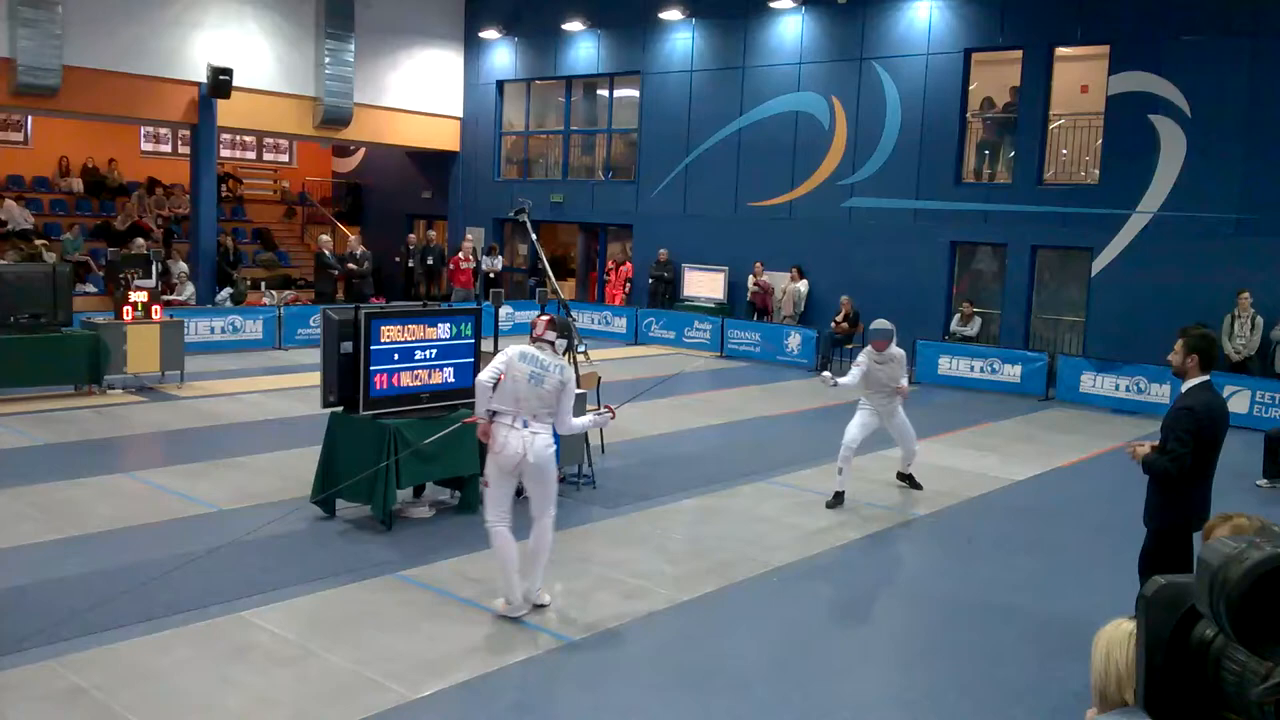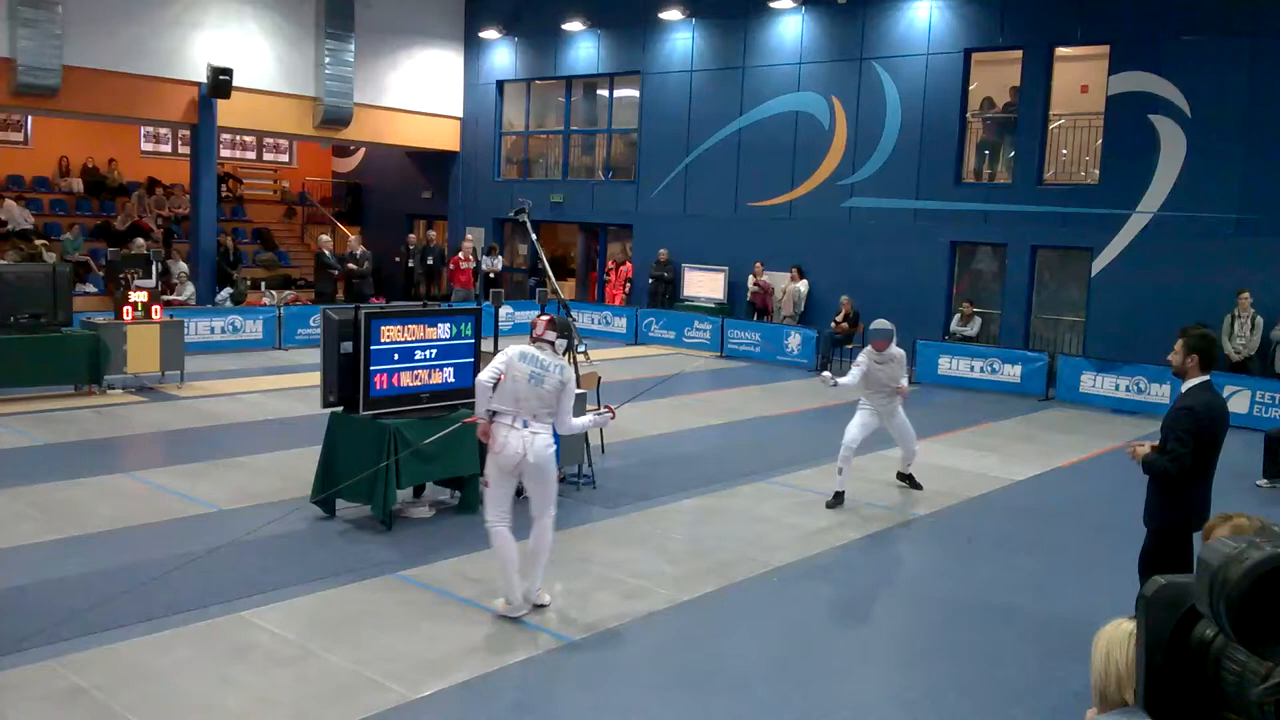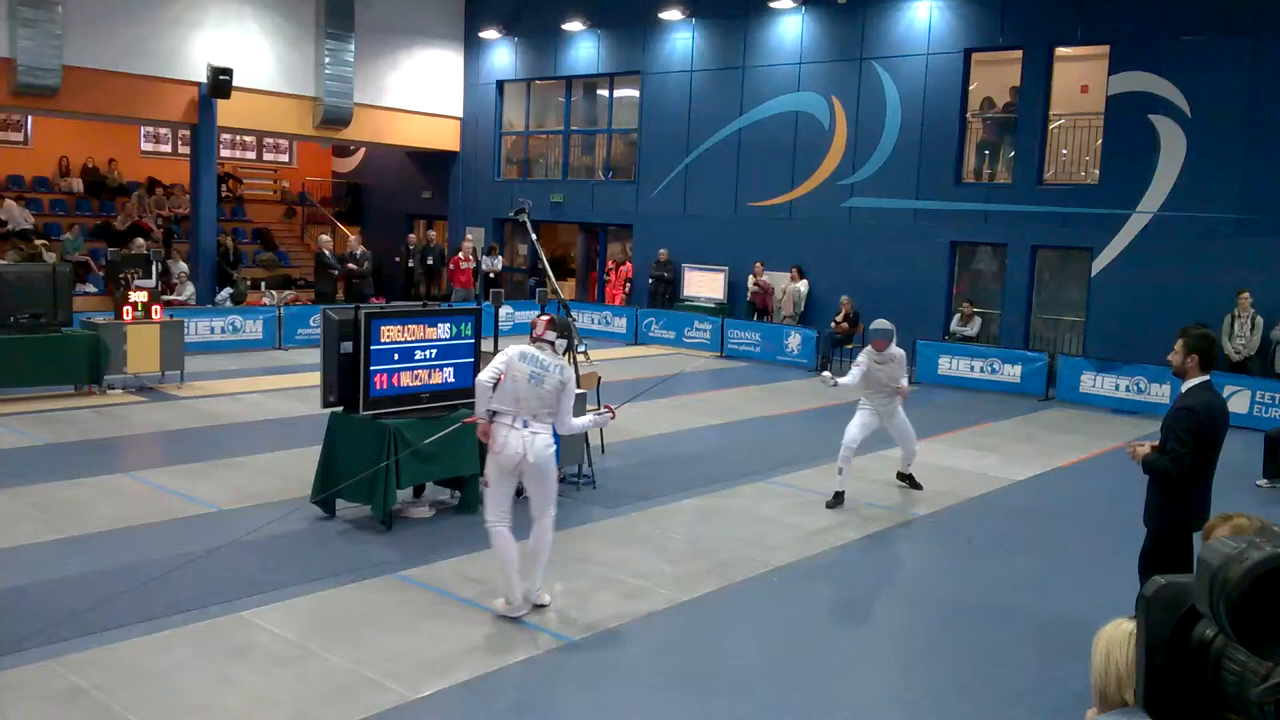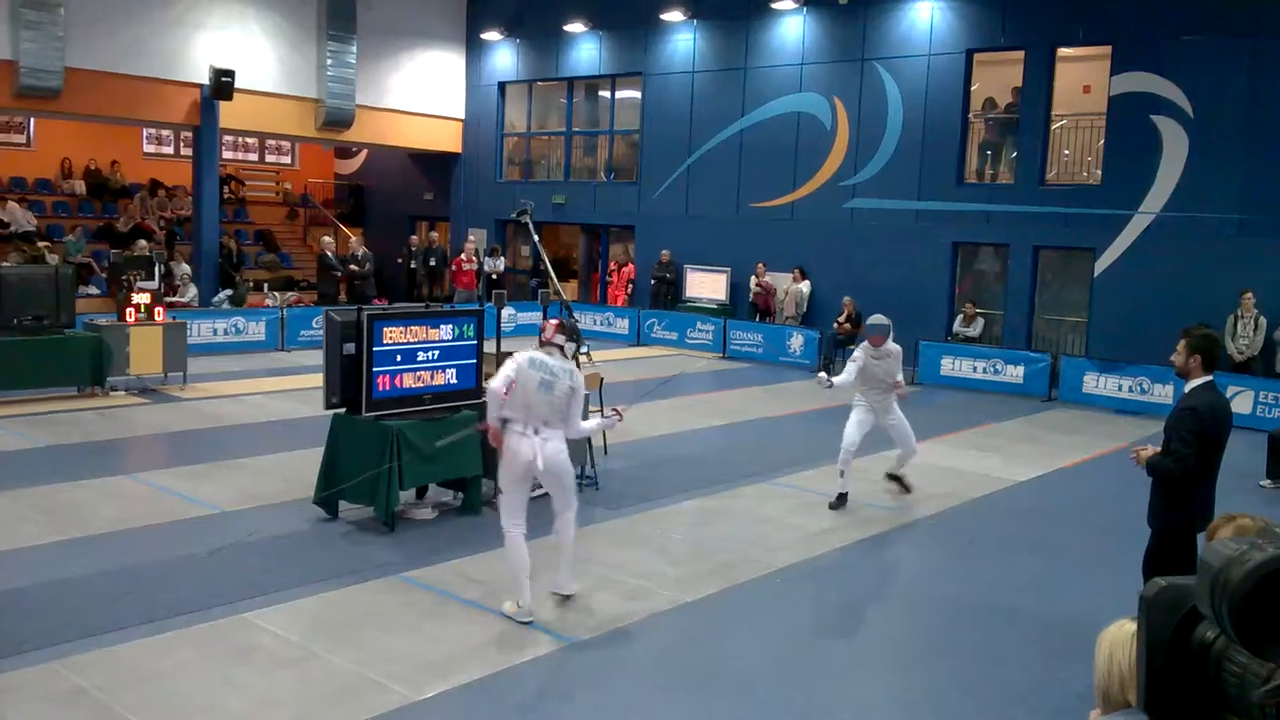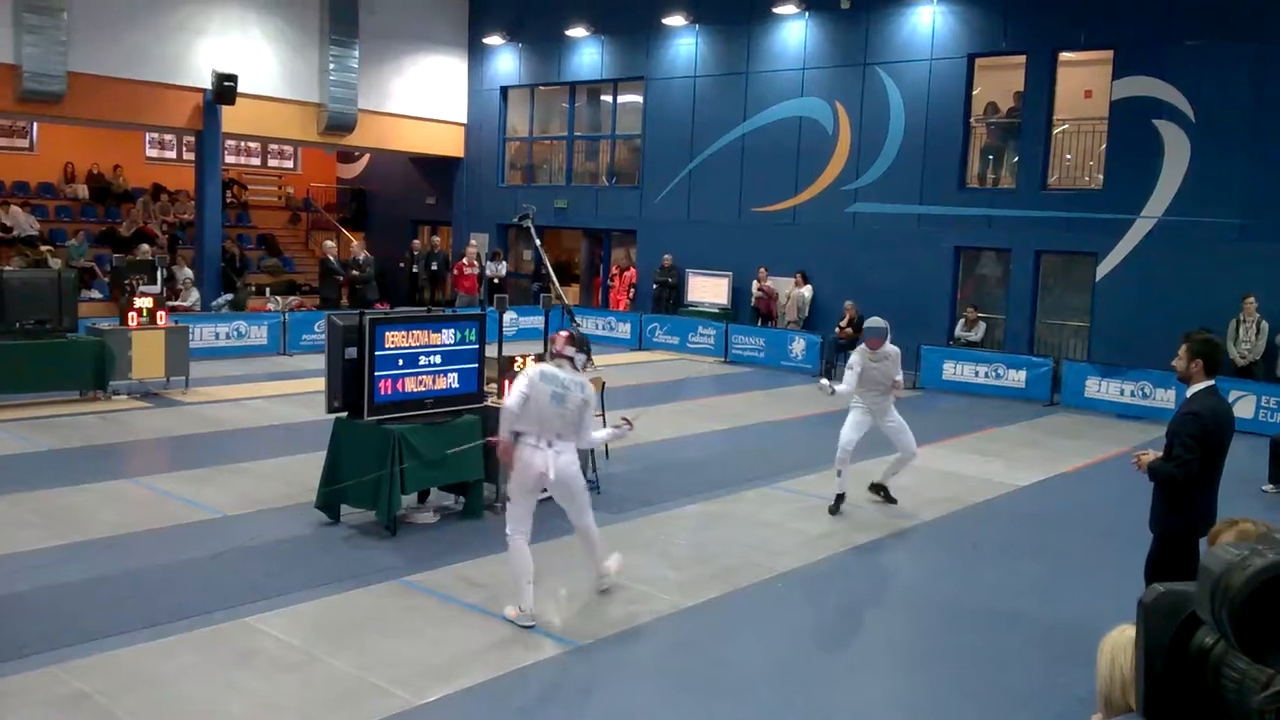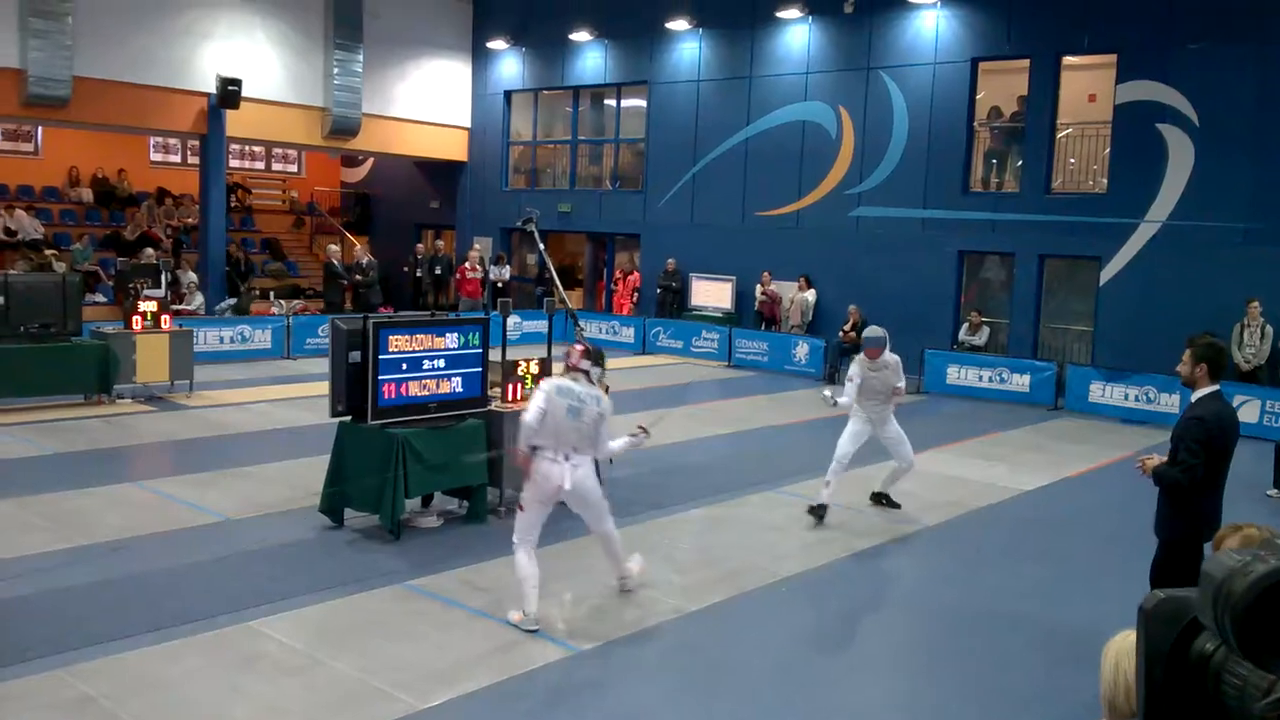
dt=0.1s
person 1, frame 1
left shoulder: (513, 353)
right shoulder: (565, 371)
left elbow: (483, 380)
right elbow: (564, 427)
left wrist: (482, 417)
right wrist: (597, 420)
left hip: (505, 441)
right hip: (540, 446)
left knee: (497, 522)
right knee: (544, 517)
left ankle: (515, 600)
right ankle: (533, 591)
person 1, frame 2
left shoulder: (512, 352)
right shoulder: (565, 371)
left elbow: (483, 380)
right elbow: (564, 426)
left wrist: (482, 417)
right wrist: (597, 420)
left hip: (504, 441)
right hip: (540, 445)
left knee: (498, 522)
right knee: (543, 518)
left ankle: (514, 600)
right ankle: (533, 591)
person 1, frame 3
left shoulder: (513, 353)
right shoulder: (564, 371)
left elbow: (483, 381)
right elbow: (564, 426)
left wrist: (482, 417)
right wrist: (597, 420)
left hip: (505, 441)
right hip: (540, 445)
left knee: (497, 523)
right knee: (543, 518)
left ankle: (514, 601)
right ankle: (535, 591)
person 1, frame 4
left shoulder: (522, 358)
right shoulder: (574, 375)
left elbow: (494, 388)
right elbow: (572, 430)
left wrist: (494, 424)
right wrist: (605, 422)
left hip: (517, 447)
right hip: (552, 450)
left knee: (513, 527)
right knee: (566, 512)
left ankle: (524, 605)
right ankle: (563, 582)
person 1, frame 5
left shoulder: (534, 372)
right shoulder: (585, 388)
left elbow: (510, 405)
right elbow: (583, 441)
left wrist: (505, 438)
right wrist: (614, 433)
left hip: (528, 459)
right hip: (564, 462)
left knee: (517, 536)
right knee: (583, 520)
left ankle: (525, 609)
right ankle: (602, 574)
person 1, frame 6
left shoulder: (550, 386)
right shoulder: (601, 400)
left elbow: (529, 420)
right elbow: (601, 451)
left wrist: (524, 451)
right wrist: (631, 441)
left hip: (545, 471)
right hip: (580, 475)
left knee: (524, 545)
right knee: (603, 525)
left ankle: (529, 614)
right ankle: (625, 574)
person 2, frame 1
left shoulder: (1188, 407)
right shoulder: (1214, 399)
left elbow: (1173, 469)
left wrist: (1146, 458)
right wrist: (1159, 449)
left hip: (1173, 507)
right hip: (1189, 504)
left knee: (1154, 575)
right knee: (1176, 574)
person 2, frame 2
left shoulder: (1188, 407)
right shoulder: (1214, 399)
left elbow: (1173, 468)
left wrist: (1146, 458)
right wrist: (1158, 449)
left hip: (1174, 508)
right hip: (1189, 504)
left knee: (1154, 575)
right knee: (1176, 573)
person 2, frame 3
left shoulder: (1188, 407)
right shoulder: (1214, 399)
left elbow: (1173, 469)
left wrist: (1146, 458)
right wrist: (1159, 449)
left hip: (1174, 507)
right hip: (1189, 503)
left knee: (1154, 575)
right knee: (1176, 573)
person 2, frame 4
left shoulder: (1191, 407)
right shoulder: (1217, 400)
left elbow: (1177, 470)
left wrist: (1149, 460)
right wrist: (1163, 451)
left hip: (1177, 509)
right hip: (1193, 504)
left knee: (1158, 576)
right knee: (1180, 574)
person 2, frame 5
left shoulder: (1193, 412)
right shoulder: (1219, 404)
left elbow: (1179, 475)
left wrist: (1152, 465)
right wrist: (1164, 457)
left hip: (1180, 513)
right hip: (1195, 509)
left knee: (1161, 579)
right knee: (1182, 579)
person 2, frame 6
left shoulder: (1198, 417)
right shoulder: (1224, 409)
left elbow: (1184, 479)
left wrist: (1156, 470)
right wrist: (1168, 462)
left hip: (1184, 519)
right hip: (1200, 514)
left knee: (1166, 584)
right knee: (1186, 583)
person 3, frame 1
left shoulder: (899, 355)
right shoulder: (865, 357)
right elbow: (852, 378)
left wrist: (904, 387)
right wrist: (834, 381)
left hip: (893, 409)
right hip: (869, 408)
left knee: (910, 449)
right knee: (848, 443)
left ankle: (904, 473)
right ankle: (839, 493)
person 3, frame 2
left shoulder: (899, 355)
right shoulder: (865, 356)
right elbow: (852, 378)
left wrist: (904, 387)
right wrist: (834, 381)
left hip: (893, 409)
right hip: (869, 408)
left knee: (910, 449)
right knee: (848, 443)
left ankle: (904, 473)
right ankle: (839, 493)
person 3, frame 3
left shoulder: (900, 355)
right shoulder: (865, 357)
right elbow: (852, 379)
left wrist: (904, 387)
right wrist: (834, 381)
left hip: (893, 410)
right hip: (868, 408)
left knee: (910, 448)
right knee: (848, 444)
left ankle: (904, 473)
right ankle: (839, 493)
person 3, frame 4
left shoulder: (896, 351)
right shoulder: (861, 352)
right elbow: (847, 376)
left wrist: (900, 382)
right wrist: (829, 381)
left hip: (889, 406)
right hip: (864, 405)
left knee: (911, 449)
right knee: (848, 446)
left ankle: (894, 473)
right ankle: (842, 493)
person 3, frame 5
left shoulder: (894, 352)
right shoulder: (858, 355)
right elbow: (848, 387)
left wrist: (898, 383)
right wrist: (831, 389)
left hip: (886, 409)
right hip: (862, 407)
left knee: (910, 451)
right knee: (845, 446)
left ankle: (879, 485)
right ankle: (839, 494)
person 3, frame 6
left shoulder: (894, 361)
right shoulder: (858, 365)
left elbow: (900, 380)
right elbow: (849, 399)
left wrist: (900, 389)
right wrist: (832, 400)
left hip: (885, 418)
right hip: (861, 417)
left knee: (907, 463)
right knee: (840, 458)
left ankle: (879, 494)
right ankle: (823, 505)
